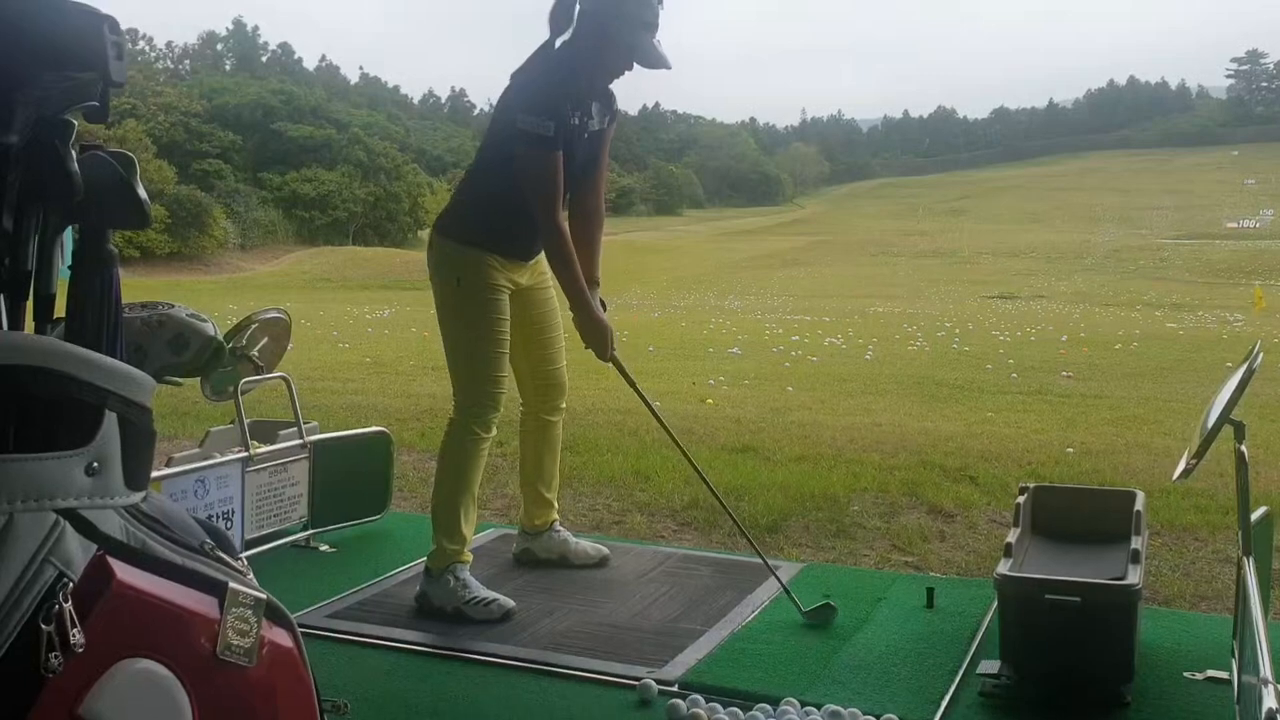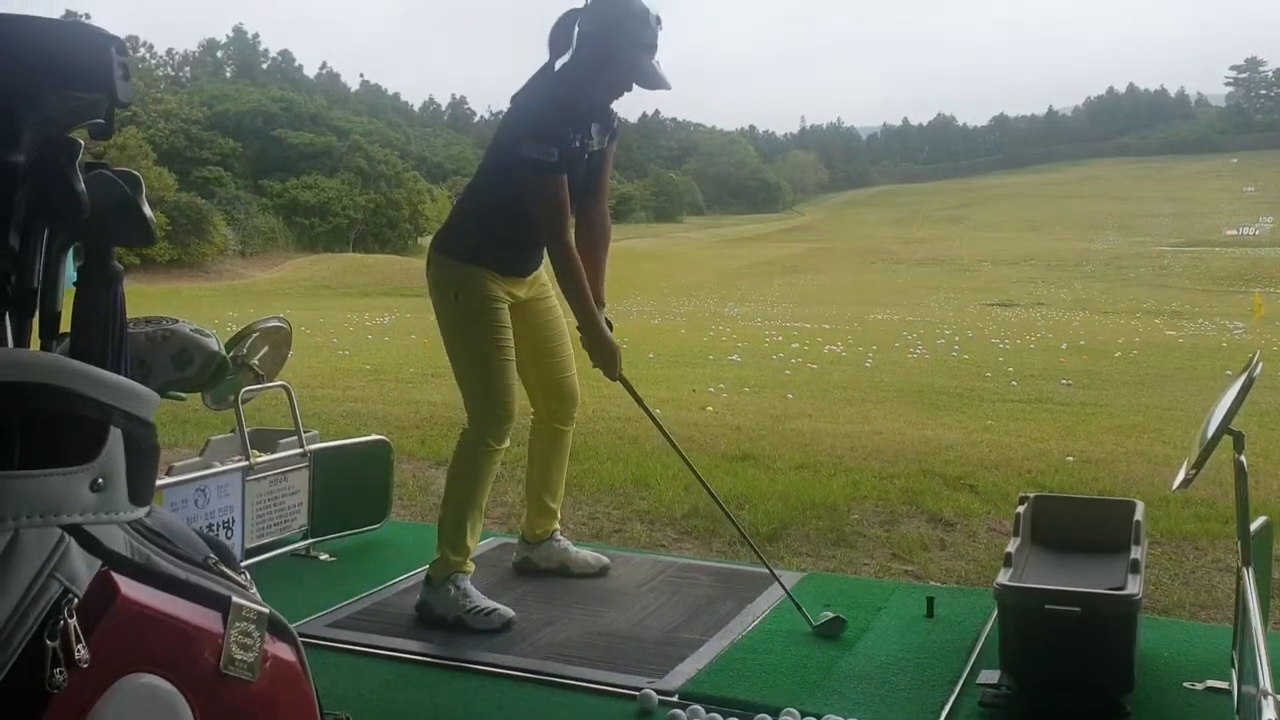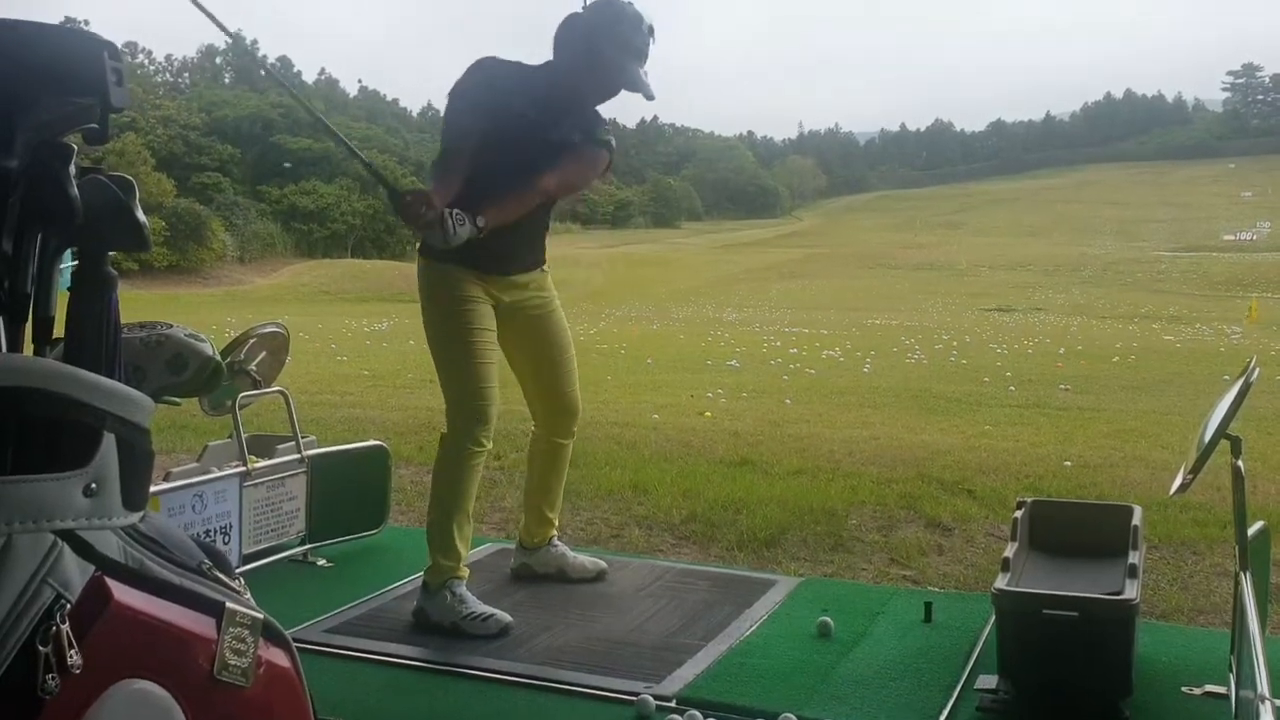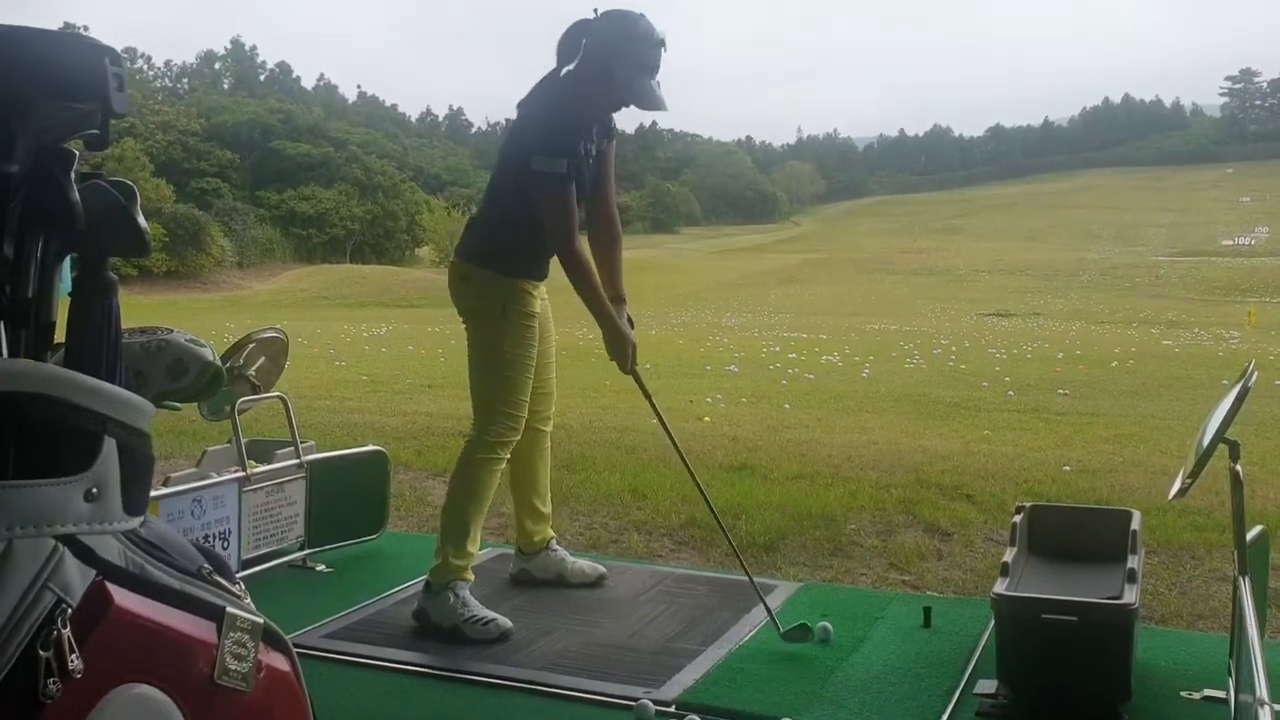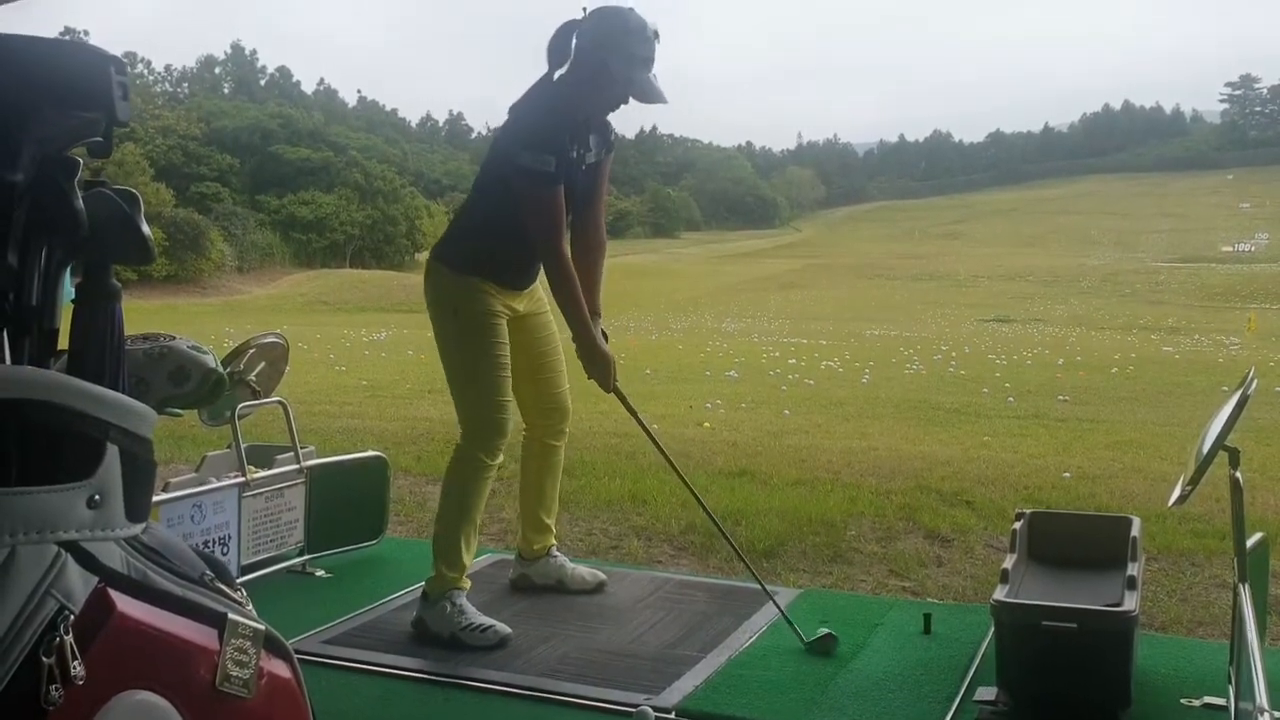
dt=1s
person 1, frame 1
left shoulder: (601, 101)
right shoulder: (539, 94)
left elbow: (589, 202)
right elbow: (550, 214)
left wrist: (592, 289)
right wrist: (585, 309)
left hip: (526, 257)
right hip: (471, 255)
left knee: (549, 393)
right knee: (480, 406)
left ankle: (539, 529)
right ankle: (444, 571)
person 1, frame 2
left shoulder: (600, 120)
right shoulder: (540, 119)
left elbow: (594, 219)
right elbow: (559, 236)
left wrist: (599, 310)
right wrist: (594, 329)
left hip: (524, 272)
right hip: (469, 271)
left knee: (561, 402)
right knee: (494, 418)
left ankle: (540, 538)
right ankle: (446, 581)
person 1, frame 3
left shoulder: (595, 139)
right shoulder: (491, 80)
left elbow: (539, 189)
right elbow: (454, 156)
left wrist: (469, 222)
right wrist: (434, 199)
left hip: (528, 276)
right hip: (456, 272)
left knee: (561, 412)
right knee: (474, 420)
left ankle: (538, 544)
right ankle: (441, 587)
person 1, frame 4
left shoulder: (597, 121)
right shoulder: (548, 128)
left elbow: (604, 219)
right elbow: (567, 240)
left wrist: (619, 304)
right wrist: (609, 325)
left hip: (520, 277)
right hip: (494, 279)
left knee: (538, 416)
right knee: (499, 427)
left ankle: (535, 547)
right ankle: (444, 587)
person 1, frame 5
left shoulder: (595, 131)
right shoulder: (537, 129)
left elbow: (590, 233)
right elbow: (554, 247)
left wrist: (594, 321)
right wrist: (588, 340)
left hip: (520, 285)
right hip: (467, 284)
left knee: (552, 417)
right knee: (488, 434)
left ankle: (536, 554)
right ankle: (442, 597)
